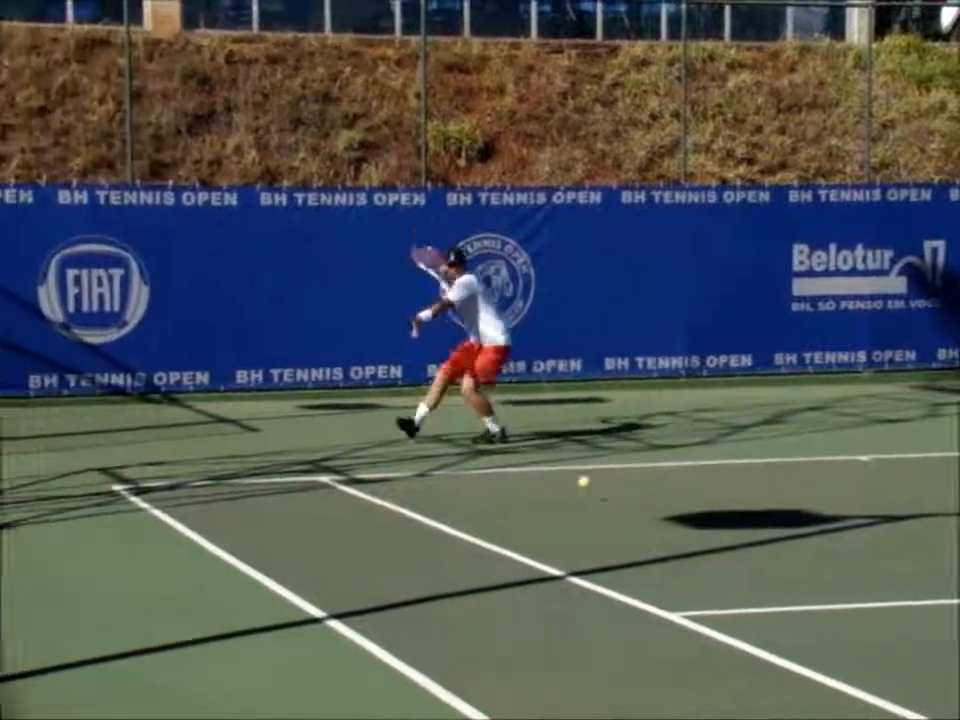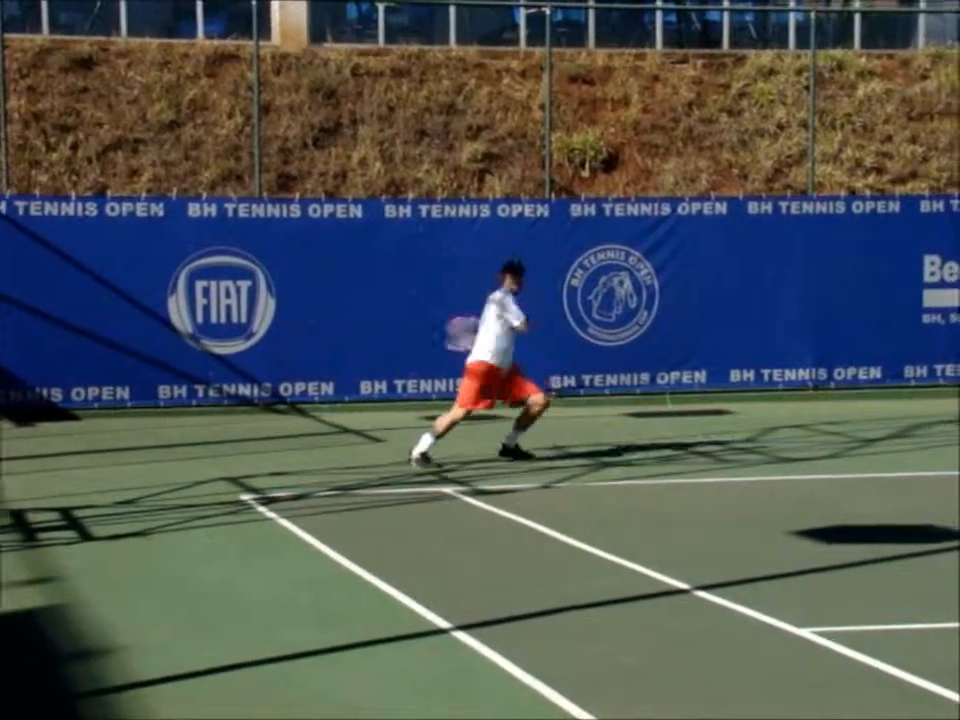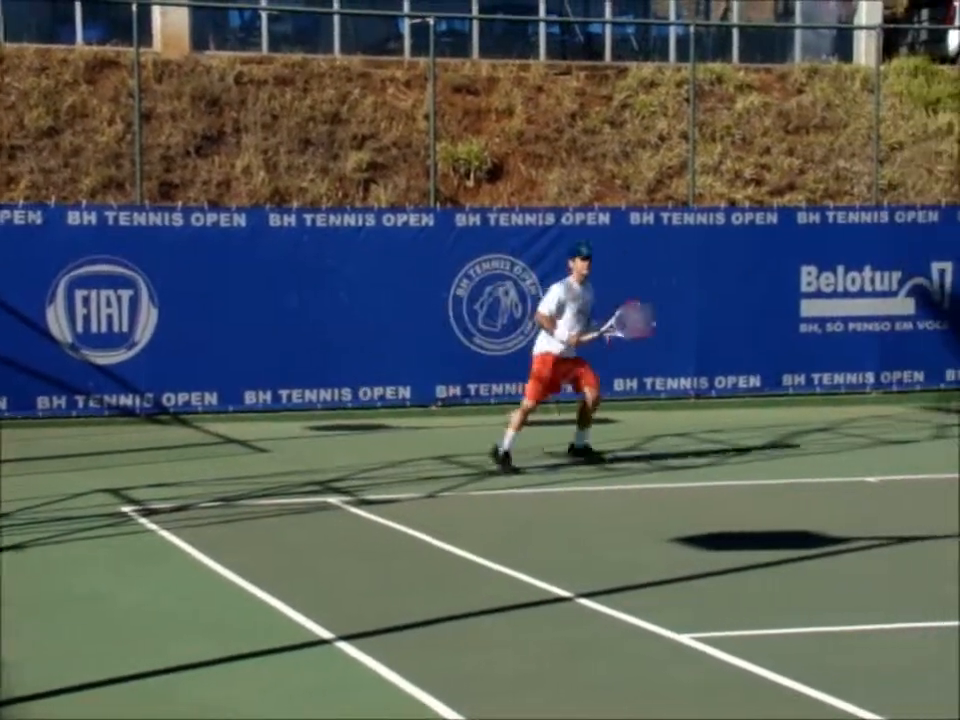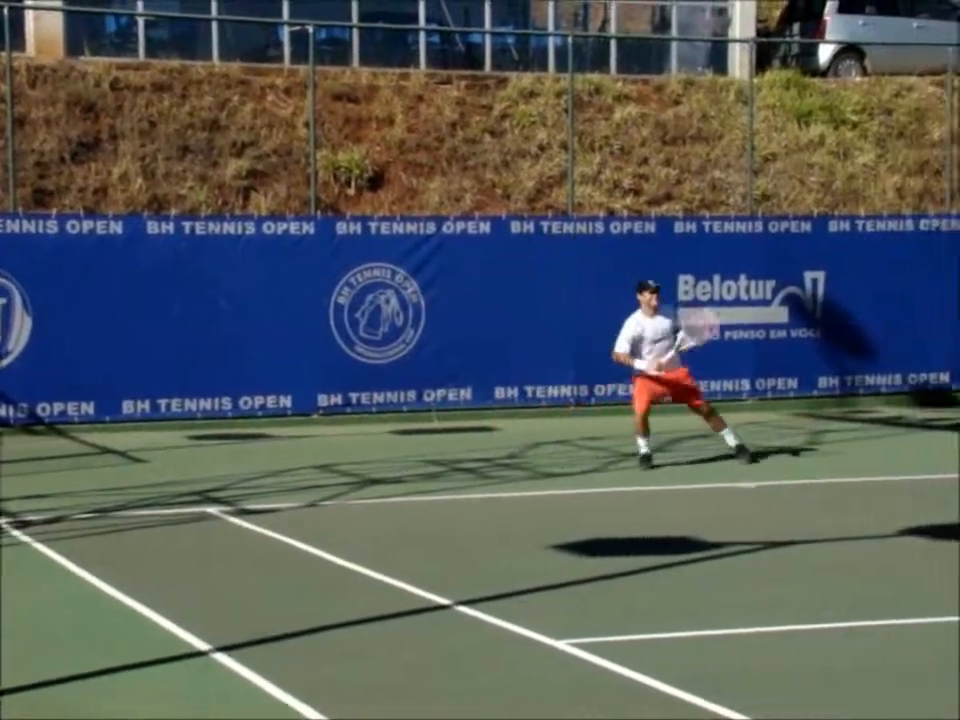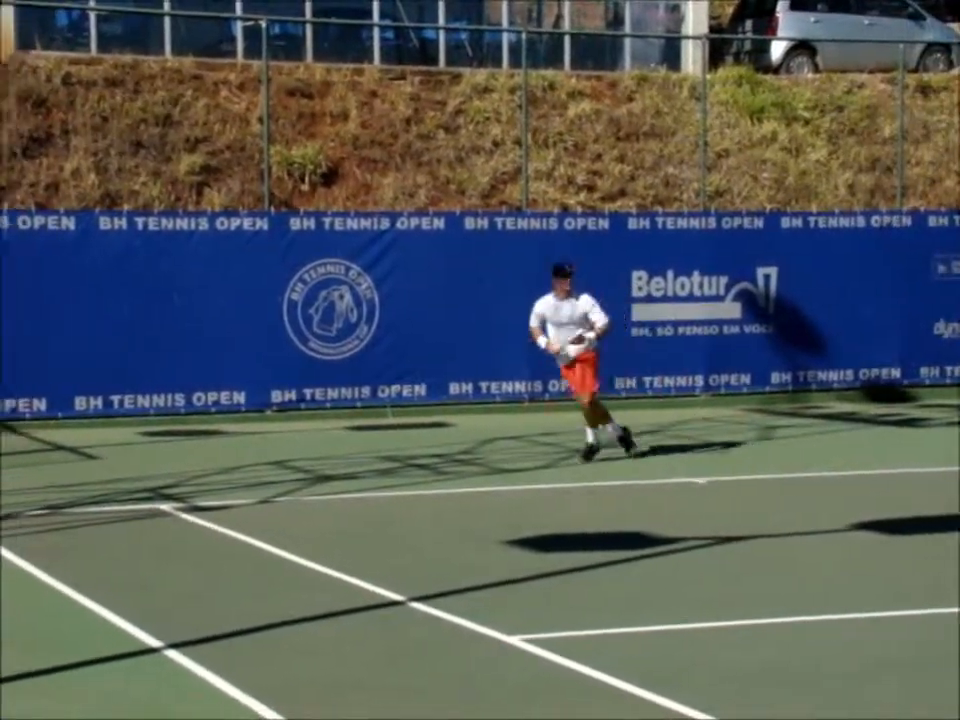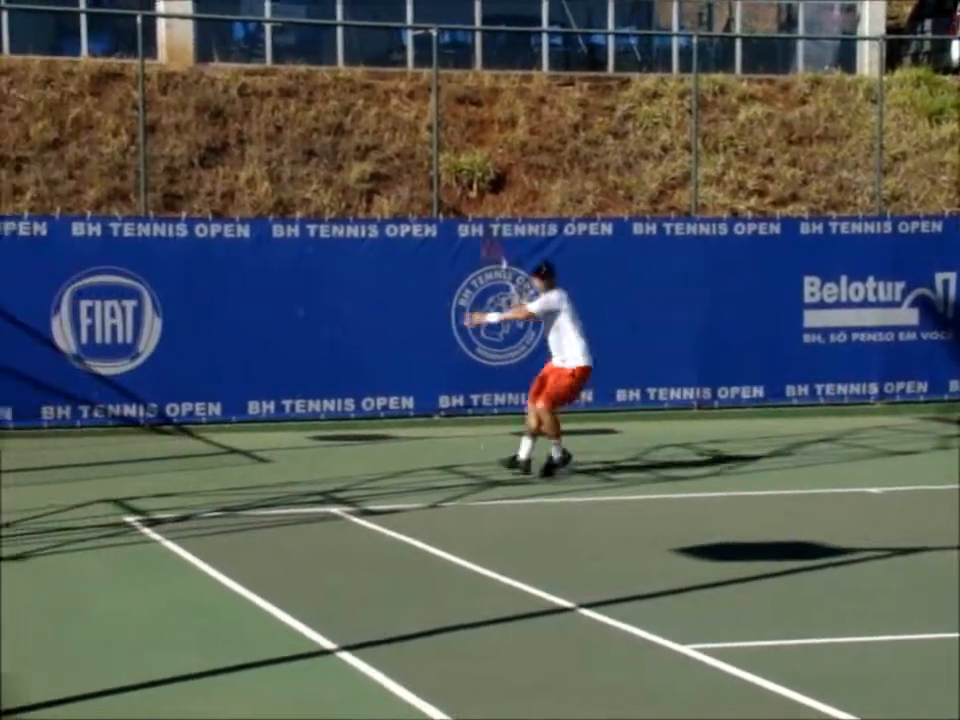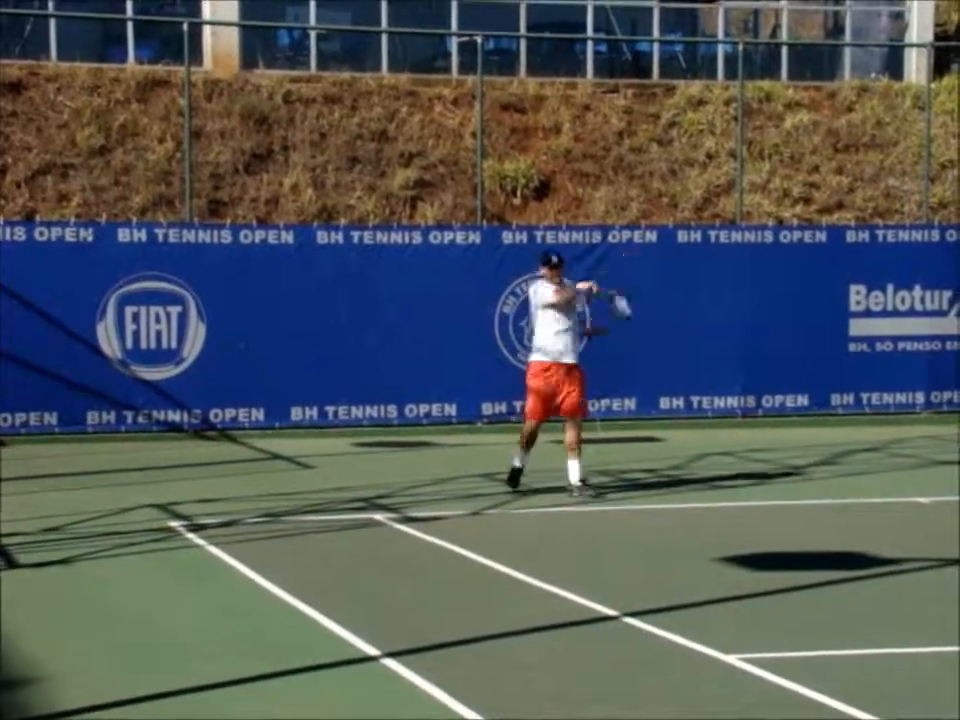
dt=0.7s
person 1, frame 1
left shoulder: (466, 281)
right shoulder: (459, 283)
left elbow: (446, 304)
left wrist: (423, 316)
right wrist: (447, 290)
left hip: (495, 343)
right hip: (476, 342)
left knee: (469, 386)
right knee: (442, 376)
left ankle: (496, 430)
right ankle: (415, 422)
person 1, frame 2
left shoulder: (504, 301)
right shoulder: (501, 298)
right elbow: (522, 327)
right wrist: (523, 323)
left hip: (504, 369)
right hip: (484, 365)
left knee: (540, 402)
right knee: (460, 413)
left ankle: (509, 444)
right ankle: (419, 451)
person 1, frame 3
left shoulder: (587, 289)
right shoulder: (560, 289)
right elbow: (541, 318)
left wrist: (593, 330)
right wrist: (564, 337)
left hip: (570, 356)
right hip: (549, 353)
left knee: (593, 394)
right knee: (531, 402)
left ankle: (580, 445)
right ankle: (502, 450)
person 1, frame 4
left shoulder: (667, 314)
right shoulder: (632, 324)
right elbow: (618, 355)
left wrist: (682, 338)
right wrist: (644, 365)
left hip: (675, 372)
right hip: (648, 376)
left knee: (705, 408)
right knee: (640, 410)
left ankle: (735, 445)
right ankle: (644, 452)
person 1, frame 5
left shoulder: (585, 301)
right shoulder: (542, 304)
left elbow: (603, 326)
right elbow: (534, 328)
left wrist: (589, 337)
right wrist: (545, 343)
left hip: (585, 355)
right hip: (565, 360)
left knee: (586, 400)
right knee: (587, 402)
left ankle: (592, 442)
right ankle: (619, 433)
person 1, frame 6
left shoulder: (556, 296)
right shoulder: (546, 299)
left elbow: (523, 313)
left wrist: (487, 317)
left hip: (576, 364)
right hip: (559, 363)
left knee: (543, 407)
right knee: (534, 406)
left ankle: (558, 455)
right ankle: (523, 458)
person 1, frame 7
left shoulder: (568, 287)
right shoulder: (537, 289)
right elbow: (560, 299)
right wrist: (581, 288)
left hip: (570, 365)
right hip: (542, 364)
left knee: (574, 420)
right knee: (533, 421)
left ankle: (576, 481)
right ankle: (518, 466)
